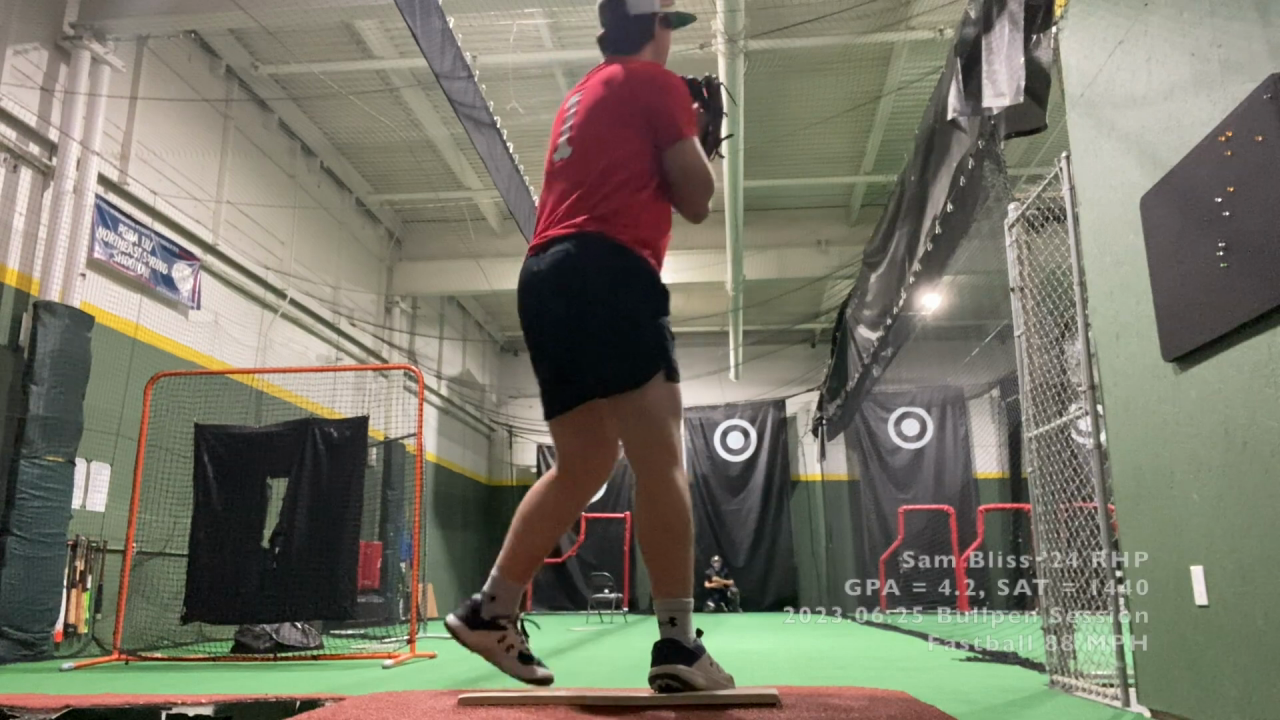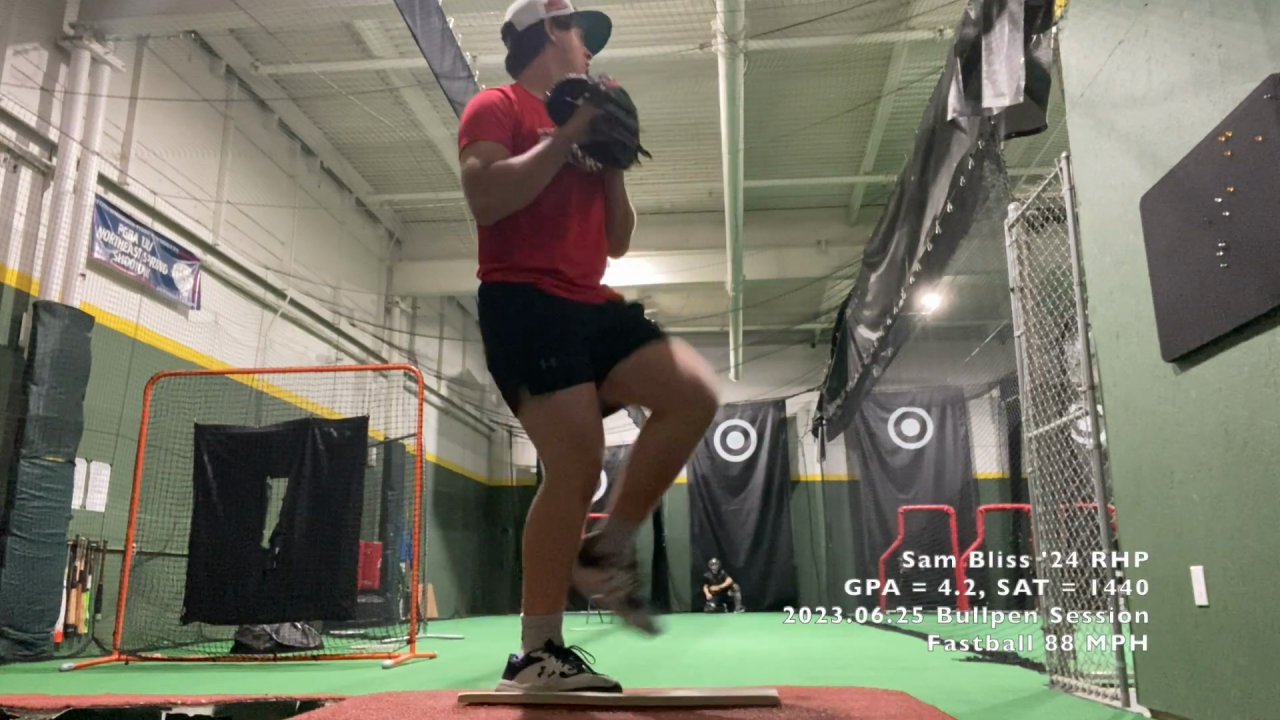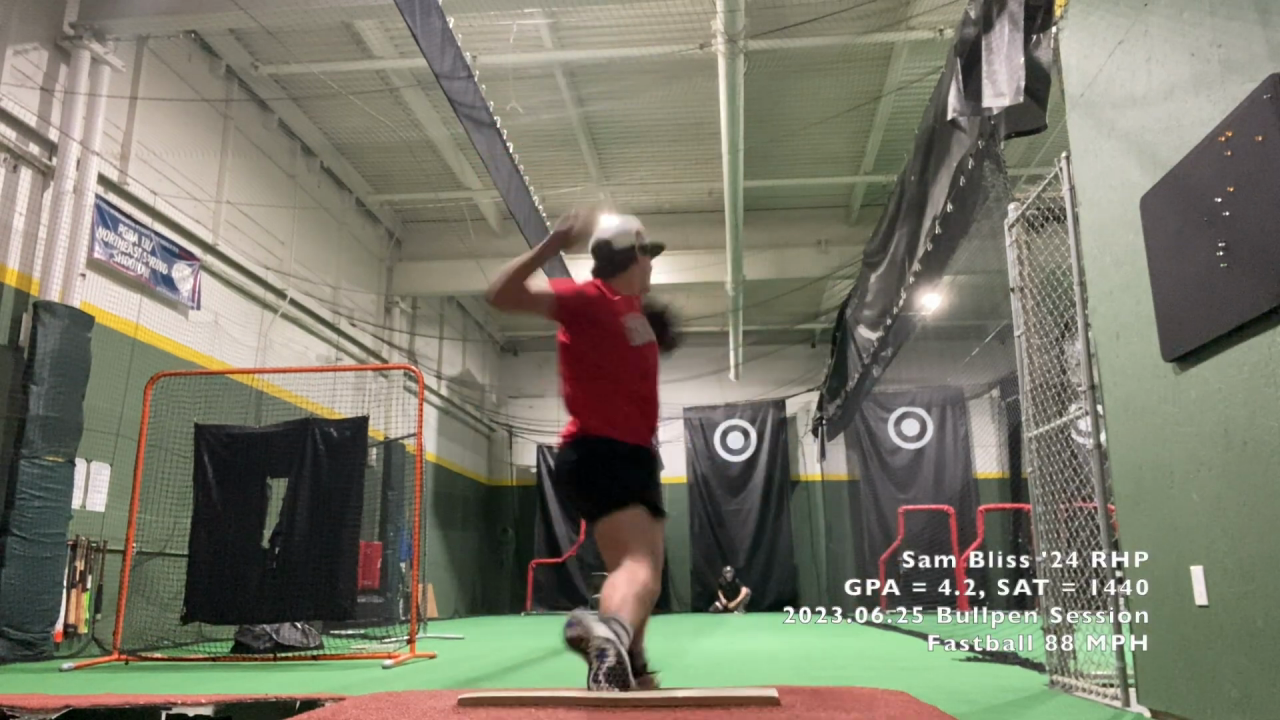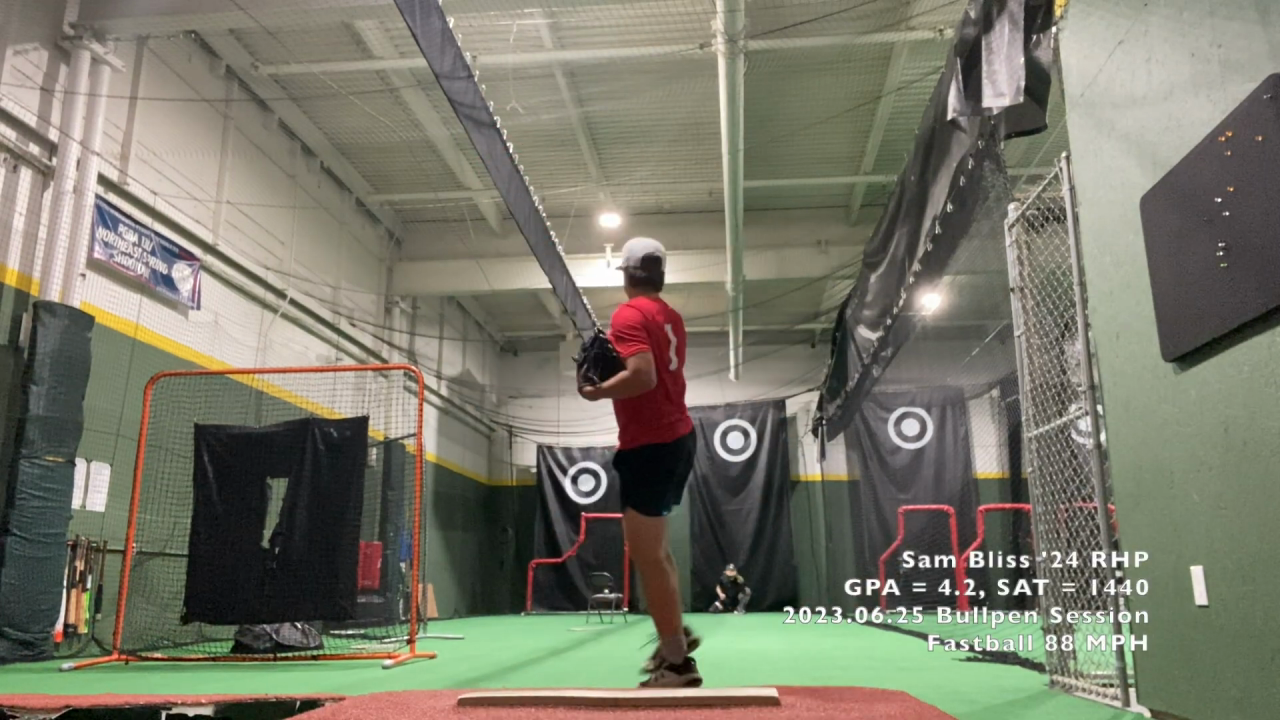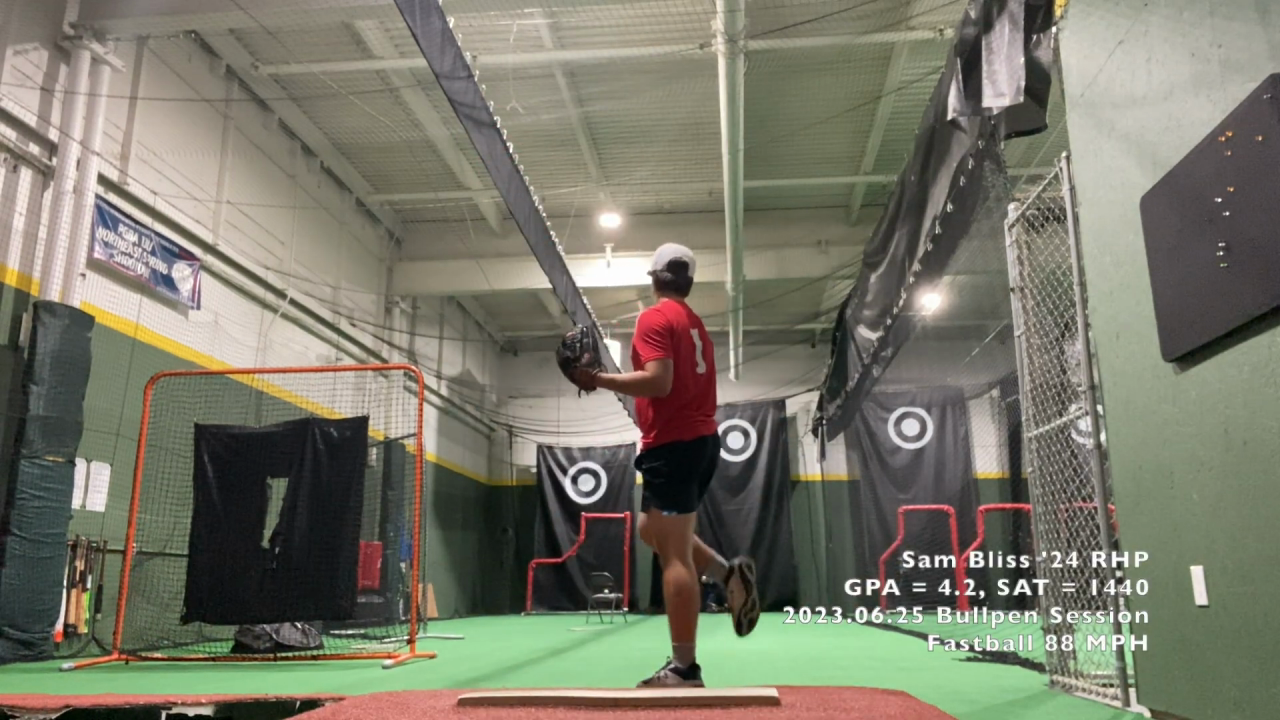
dt=1s
person 1, frame 1
left shoulder: (577, 100)
right shoulder: (658, 85)
right elbow: (697, 202)
right wrist: (692, 139)
left hip: (545, 277)
right hip: (606, 275)
left knee: (580, 462)
right knee: (659, 457)
left ankle: (490, 607)
right ankle: (677, 643)
person 1, frame 2
left shoulder: (589, 121)
right shoulder: (497, 106)
left elbow: (617, 240)
right elbow: (487, 200)
left wrist: (610, 162)
right wrist: (563, 140)
left hip: (590, 306)
right hip: (524, 306)
left knee: (693, 395)
right knee: (576, 464)
left ankle: (607, 552)
right ankle: (537, 654)
person 1, frame 3
left shoulder: (622, 308)
right shoulder: (591, 299)
right elbow: (501, 297)
right wrist: (546, 248)
left hip: (604, 456)
right hip: (606, 455)
left knee: (638, 552)
right knee: (641, 566)
left ankle: (631, 658)
right ankle: (610, 633)
person 1, frame 4
left shoulder: (627, 316)
right shoulder: (671, 317)
left elbow: (641, 376)
left wrist: (596, 391)
left hip: (648, 447)
right hip: (680, 440)
left knee: (647, 556)
right knee: (652, 545)
left ankle: (677, 663)
right ankle: (676, 640)
person 1, frame 5
left shoulder: (655, 318)
right shoulder: (696, 323)
left elbow: (658, 381)
left wrist: (600, 379)
left hip: (673, 445)
right hip: (702, 441)
left knee: (675, 556)
right knee: (653, 530)
left ankle: (684, 667)
right ankle: (727, 572)
